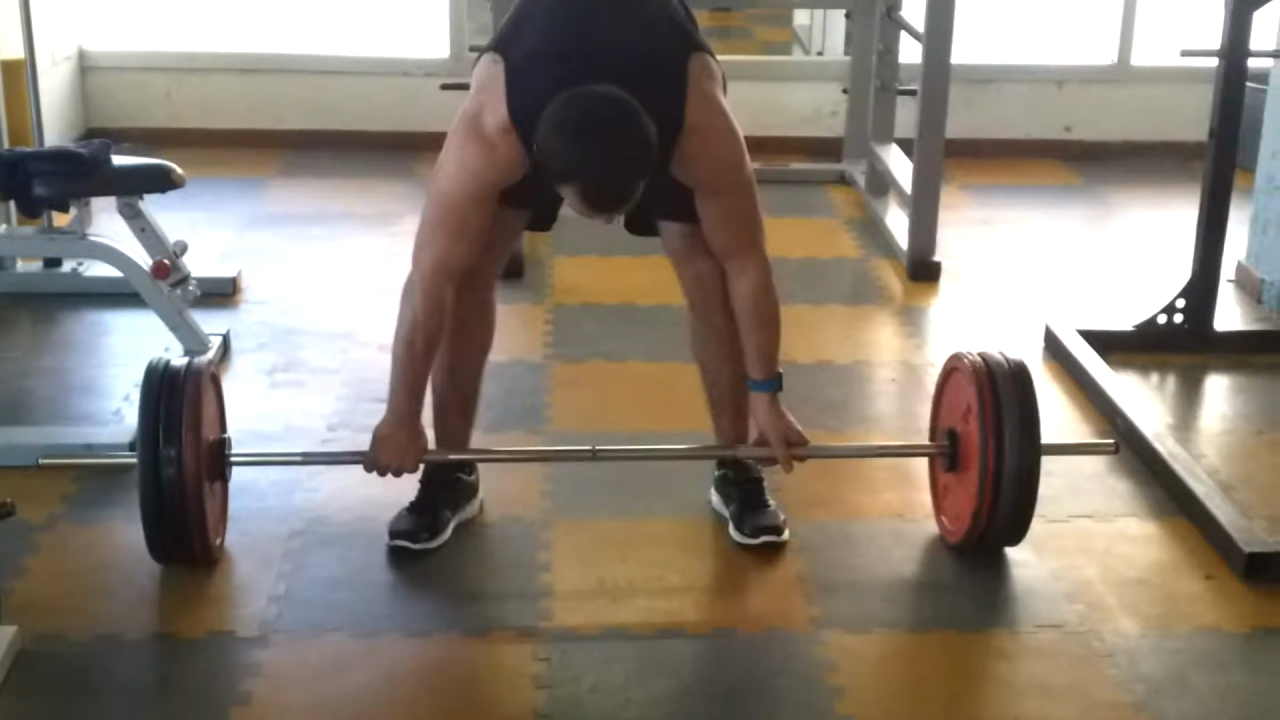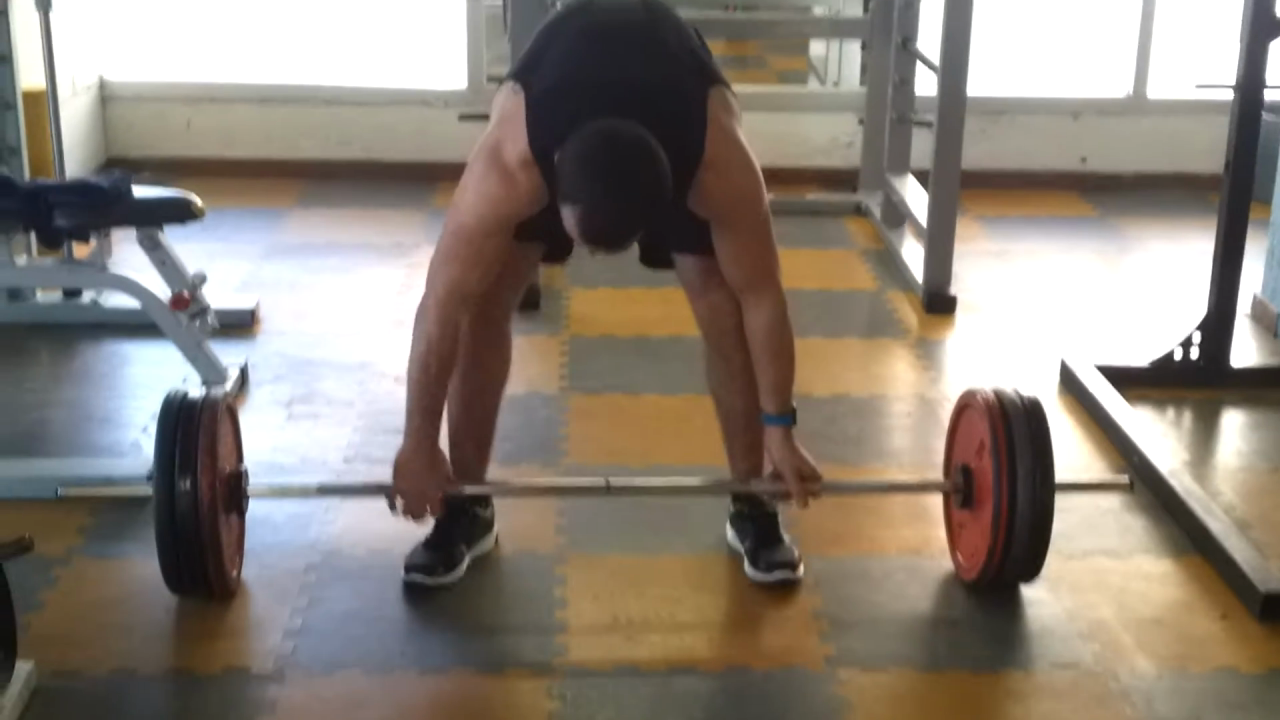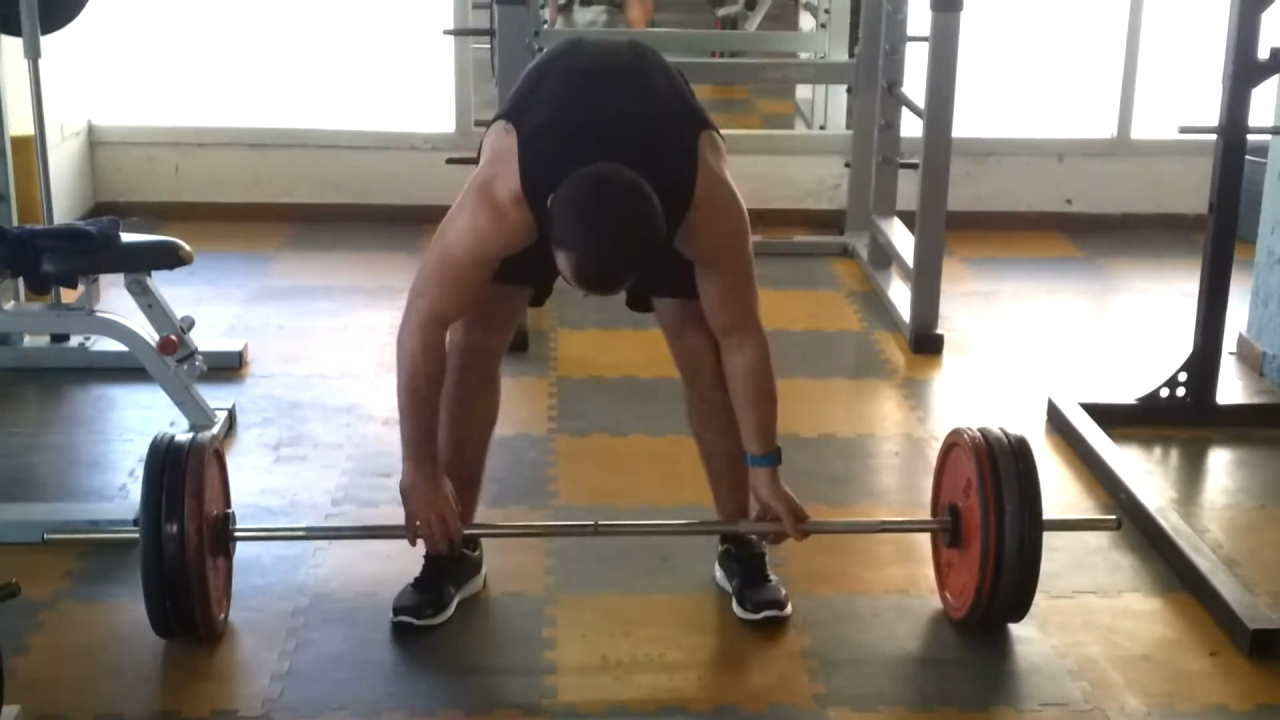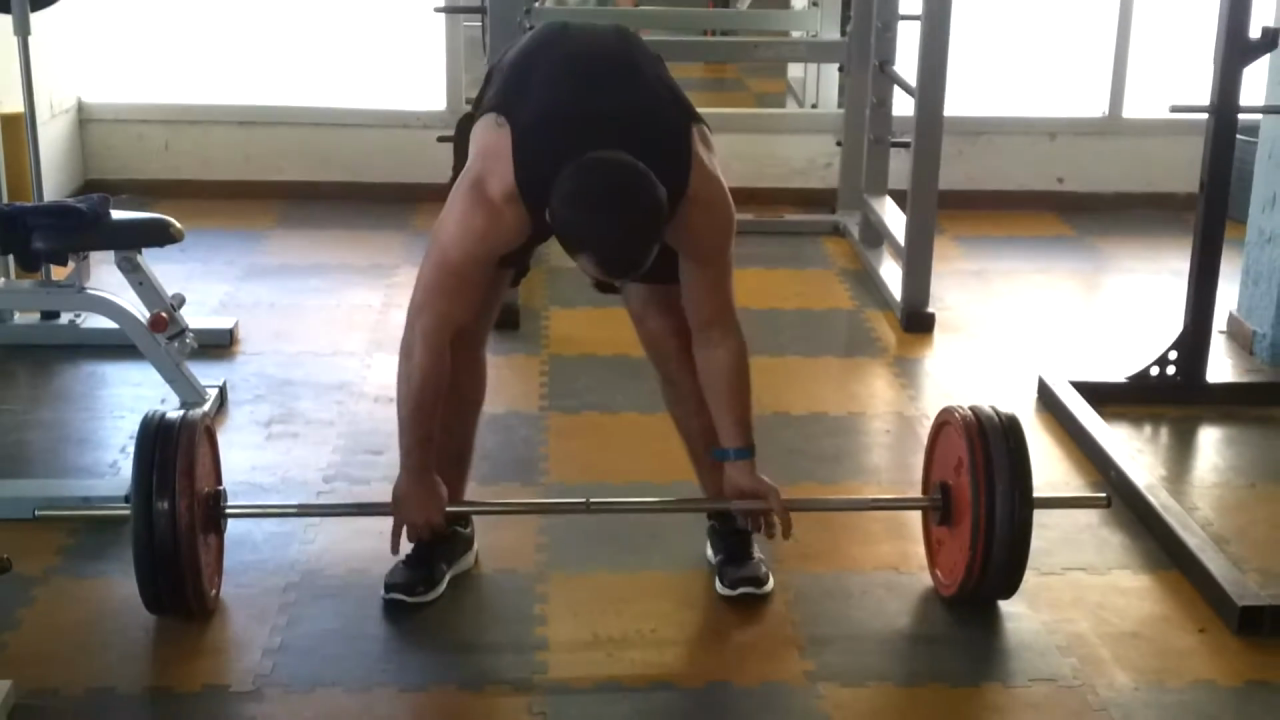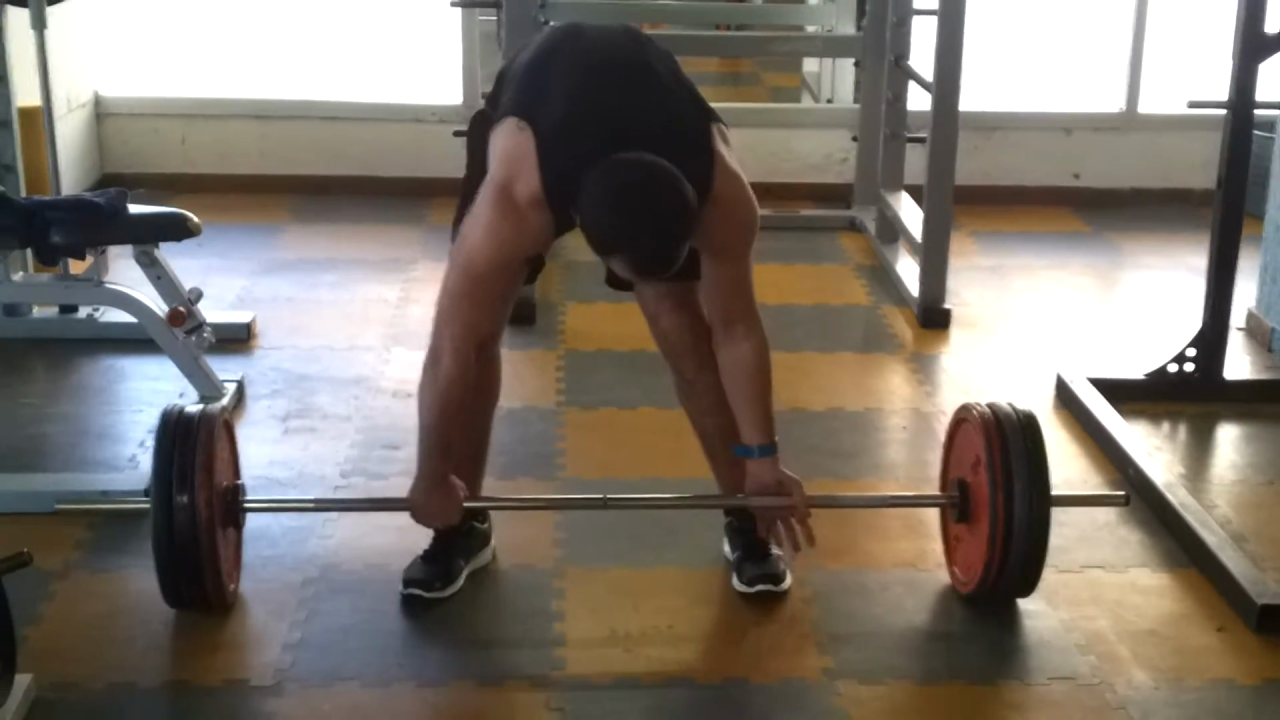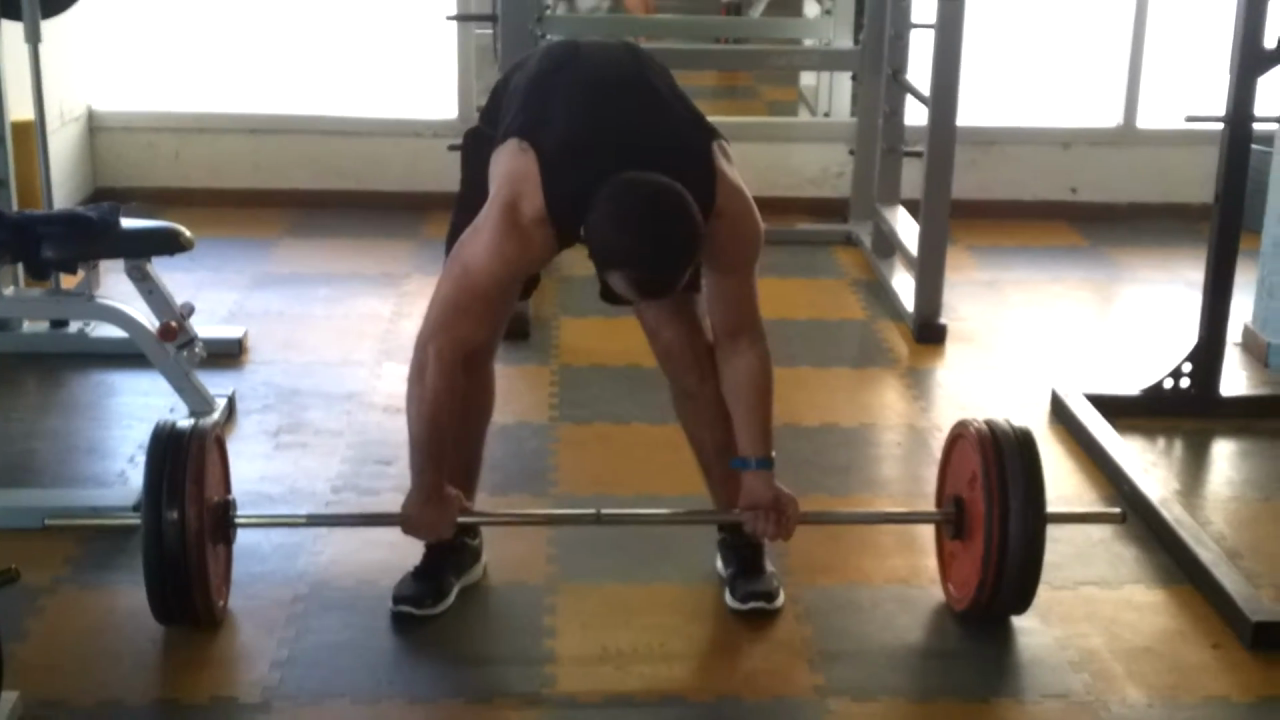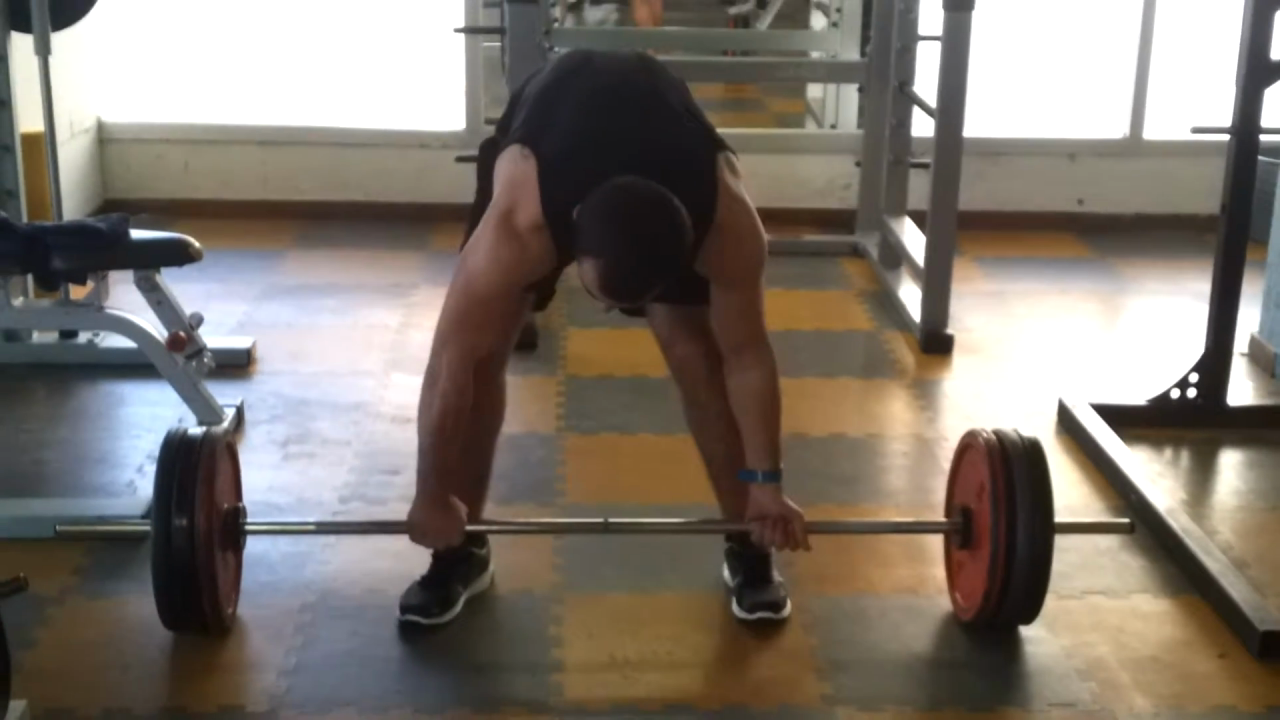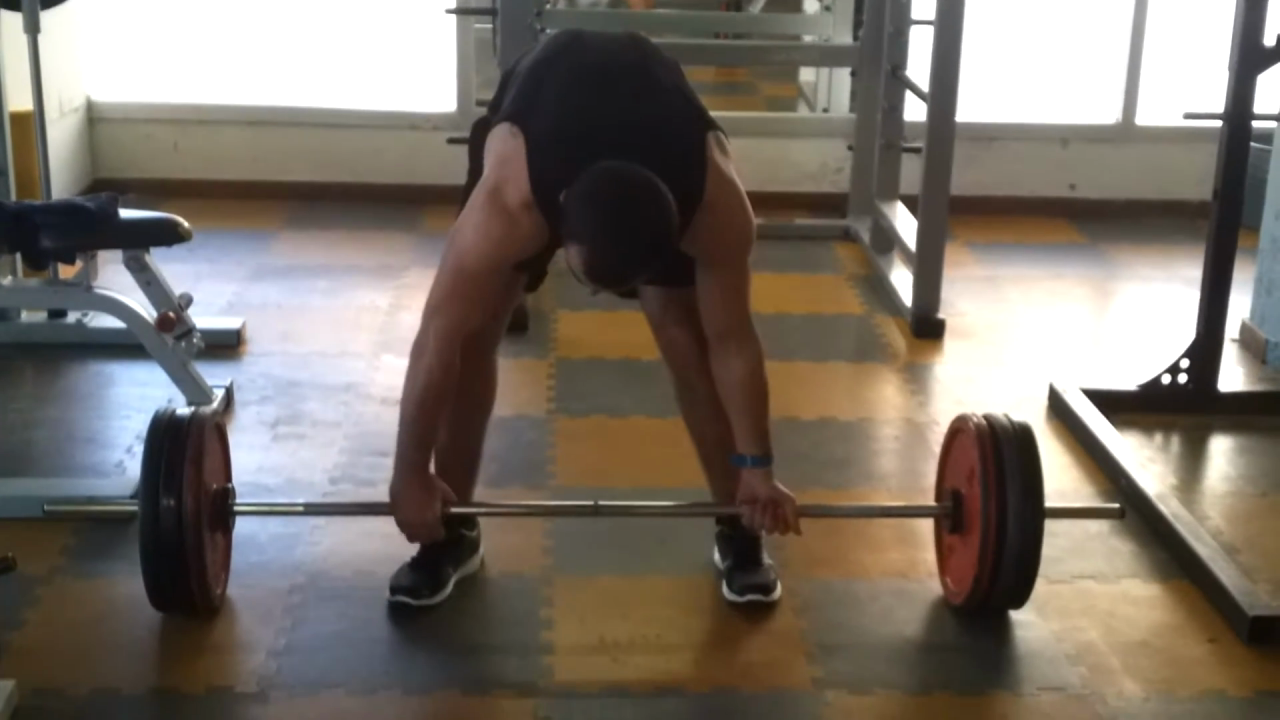
dt=0.4s
person 1, frame 1
left shoulder: (703, 130)
right shoulder: (490, 134)
left elbow: (744, 262)
right elbow: (432, 277)
left wrist: (765, 394)
right wrist: (401, 418)
left hip: (661, 78)
right hip: (536, 71)
left knee: (707, 270)
right knee: (469, 268)
left ankle: (737, 471)
right ankle: (451, 472)
person 1, frame 2
left shoulder: (720, 167)
right shoulder: (509, 167)
left elbow: (759, 295)
right elbow: (445, 302)
left wrist: (779, 429)
right wrist: (419, 445)
left hip: (675, 113)
left knee: (722, 305)
right knee: (485, 300)
left ankle: (751, 506)
right ankle: (466, 507)
person 1, frame 3
left shoulder: (709, 207)
right shoulder: (498, 203)
left elbow: (739, 338)
right elbow: (423, 324)
left wrist: (763, 469)
right wrist: (420, 470)
left hip: (664, 153)
right hip: (542, 147)
left knee: (699, 344)
right knee: (475, 338)
left ankle: (739, 545)
right ankle: (454, 551)
person 1, frame 4
left shoulder: (699, 197)
right shoulder: (491, 199)
left elbow: (713, 331)
right elbow: (427, 334)
left wrist: (740, 462)
right wrist: (417, 475)
left knee: (669, 325)
right knee: (463, 323)
left ankle: (726, 523)
right ankle: (447, 530)
person 1, frame 5
left shoulder: (723, 195)
right shoulder: (515, 201)
left elbow: (734, 328)
right elbow: (454, 341)
left wrist: (762, 459)
right wrist: (433, 478)
left knee: (681, 322)
right knee: (479, 321)
left ankle: (742, 520)
right ankle: (464, 525)
person 1, frame 6
left shoulder: (726, 210)
right shoulder: (518, 220)
left elbow: (739, 340)
right elbow: (438, 350)
left wrist: (758, 471)
right wrist: (428, 490)
left knee: (683, 338)
right knee: (471, 341)
left ankle: (738, 536)
right ankle: (455, 544)
person 1, frame 7
left shoulder: (728, 225)
right shoulder: (518, 225)
left elbow: (745, 353)
right elbow: (453, 358)
left wrist: (765, 483)
right wrist: (433, 496)
left knee: (696, 351)
right knee: (485, 348)
left ankle: (746, 547)
right ankle: (463, 551)
person 1, frame 8
left shoulder: (717, 207)
right shoulder: (508, 203)
left elbow: (730, 339)
right elbow: (440, 336)
left wrist: (756, 468)
right wrist: (410, 474)
left knee: (687, 335)
right knee: (474, 329)
left ankle: (736, 529)
right ankle: (452, 531)
